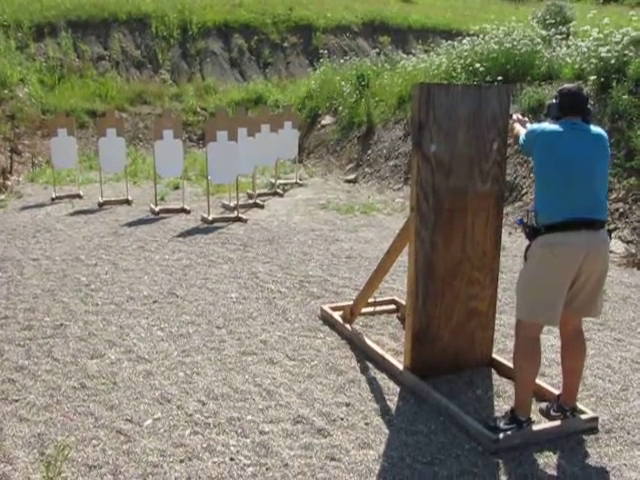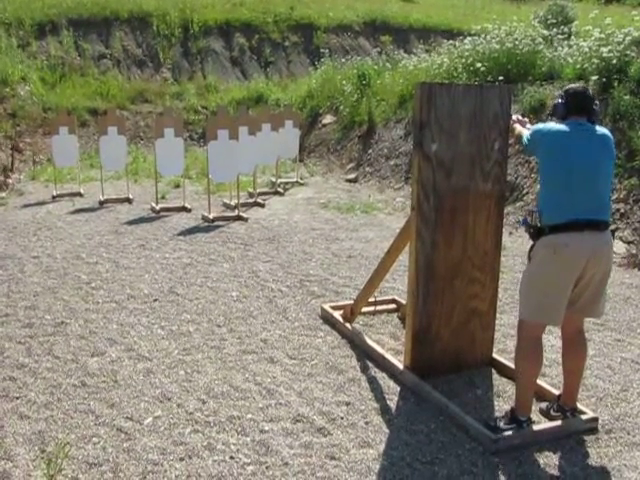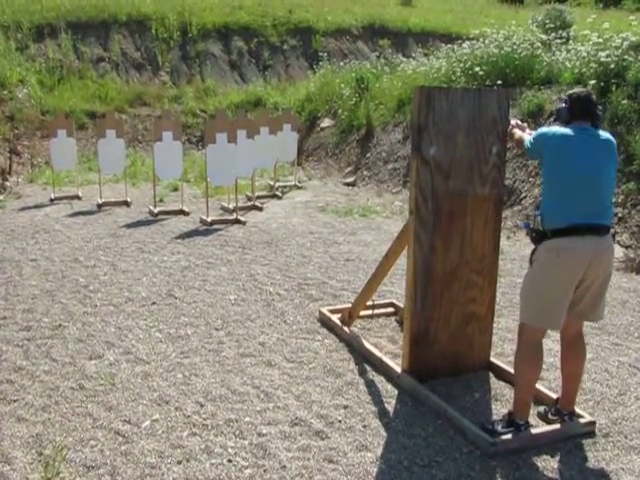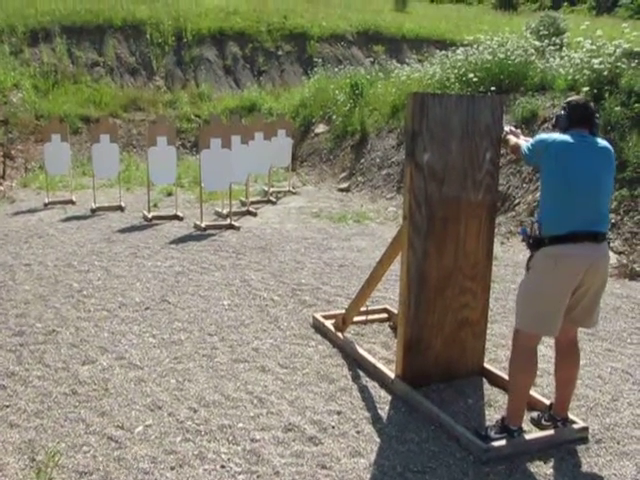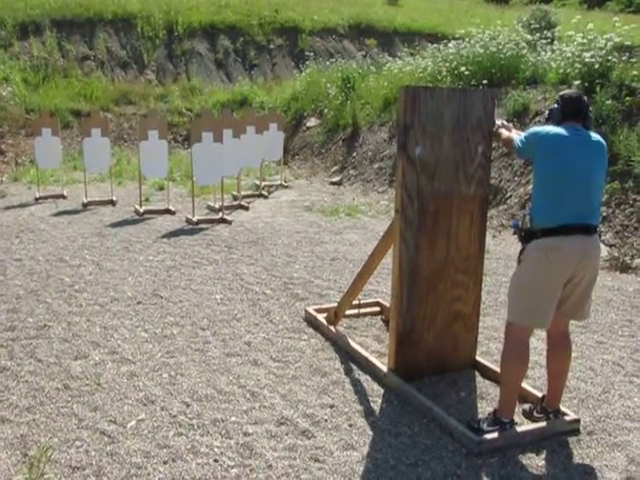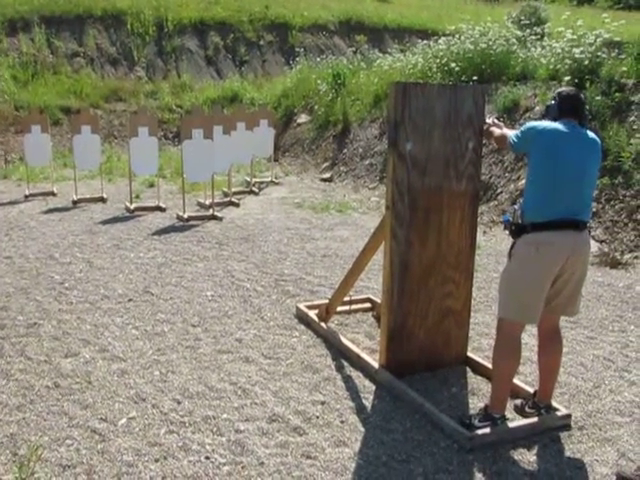
dt=0.5s
person 1, frame 1
left shoulder: (542, 134)
right shoulder: (599, 138)
left elbow: (523, 139)
left wrist: (518, 125)
left hip: (555, 241)
right hip: (596, 241)
left knee: (528, 329)
right knee: (572, 325)
left ankle: (521, 415)
right ankle: (567, 404)
person 1, frame 2
left shoulder: (547, 134)
right shoulder: (605, 139)
left elbow: (525, 139)
left wrist: (519, 125)
left hip: (559, 243)
right hip: (599, 242)
left knee: (530, 329)
right knee: (573, 326)
left ankle: (521, 415)
right ankle: (567, 404)
person 1, frame 3
left shoulder: (552, 137)
right shoulder: (608, 143)
left elbow: (524, 143)
left wrist: (517, 131)
right wrist: (527, 131)
left hip: (561, 246)
right hip: (601, 246)
left knee: (530, 333)
right knee: (573, 330)
left ankle: (519, 418)
right ankle: (565, 409)
person 1, frame 4
left shoulder: (551, 144)
right shoulder: (605, 151)
left elbow: (520, 149)
left wrist: (511, 137)
right wrist: (524, 138)
left hip: (558, 253)
right hip: (597, 253)
left knee: (525, 339)
right knee: (567, 336)
left ankle: (512, 425)
right ankle: (559, 414)
person 1, frame 5
left shoulder: (544, 137)
right shoulder: (598, 145)
left elbow: (512, 143)
left wrist: (502, 131)
right wrist: (514, 131)
left hip: (549, 246)
right hip: (588, 246)
left knee: (517, 332)
right knee: (559, 328)
left ankle: (504, 416)
right ankle: (551, 406)
person 1, frame 6
left shoulder: (540, 132)
right shoulder: (592, 143)
left elbow: (505, 140)
left wrist: (492, 129)
right wrist: (505, 129)
left hip: (539, 241)
right hip: (577, 241)
left knee: (509, 327)
right knee: (549, 323)
left ankle: (495, 412)
right ankle: (542, 402)
